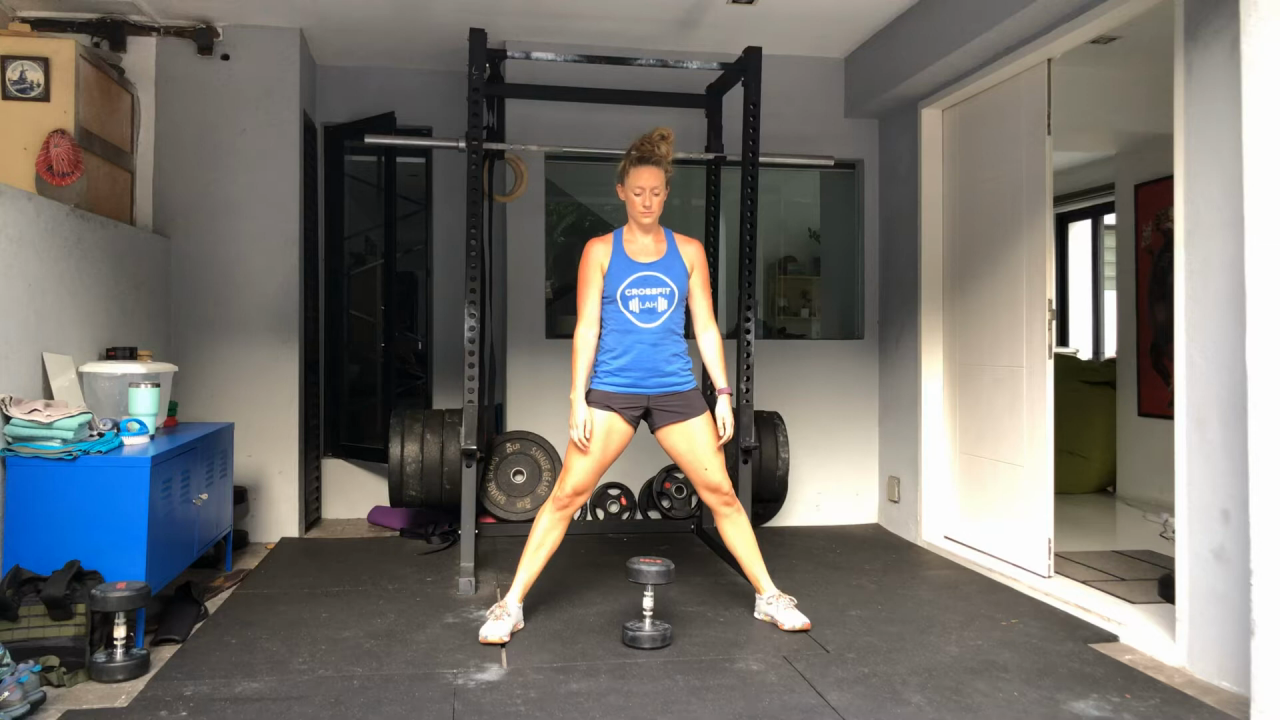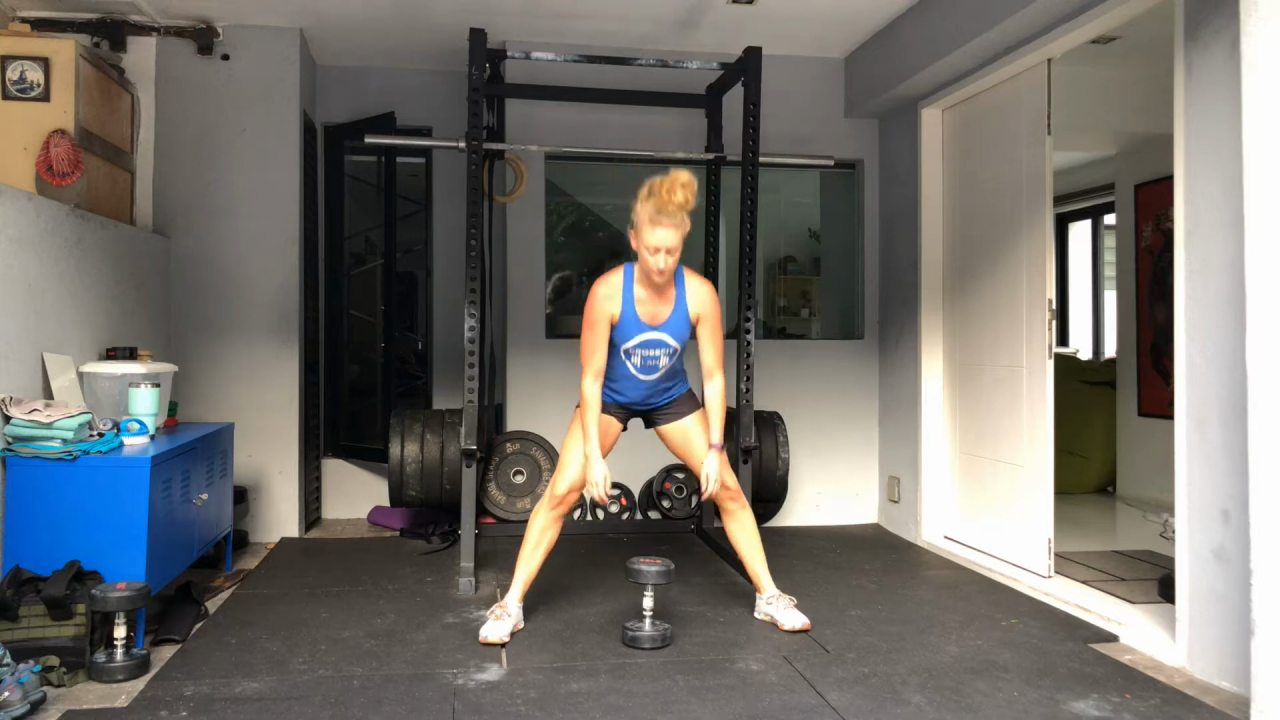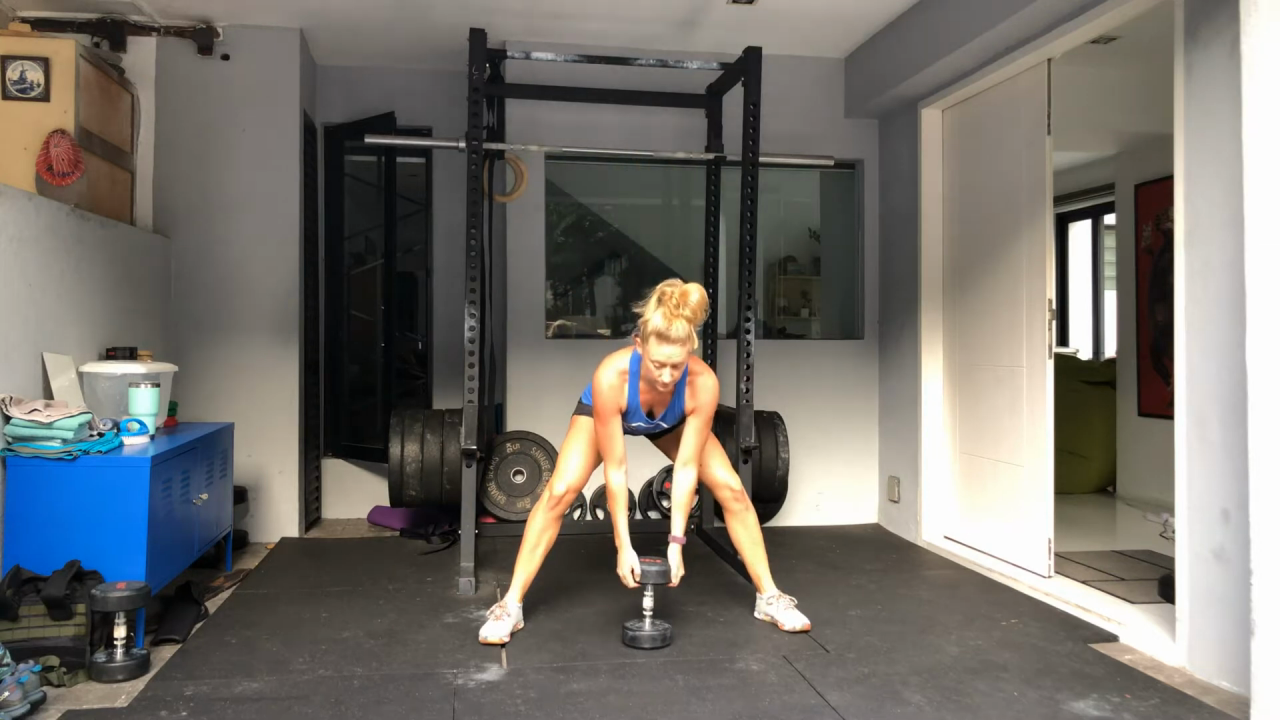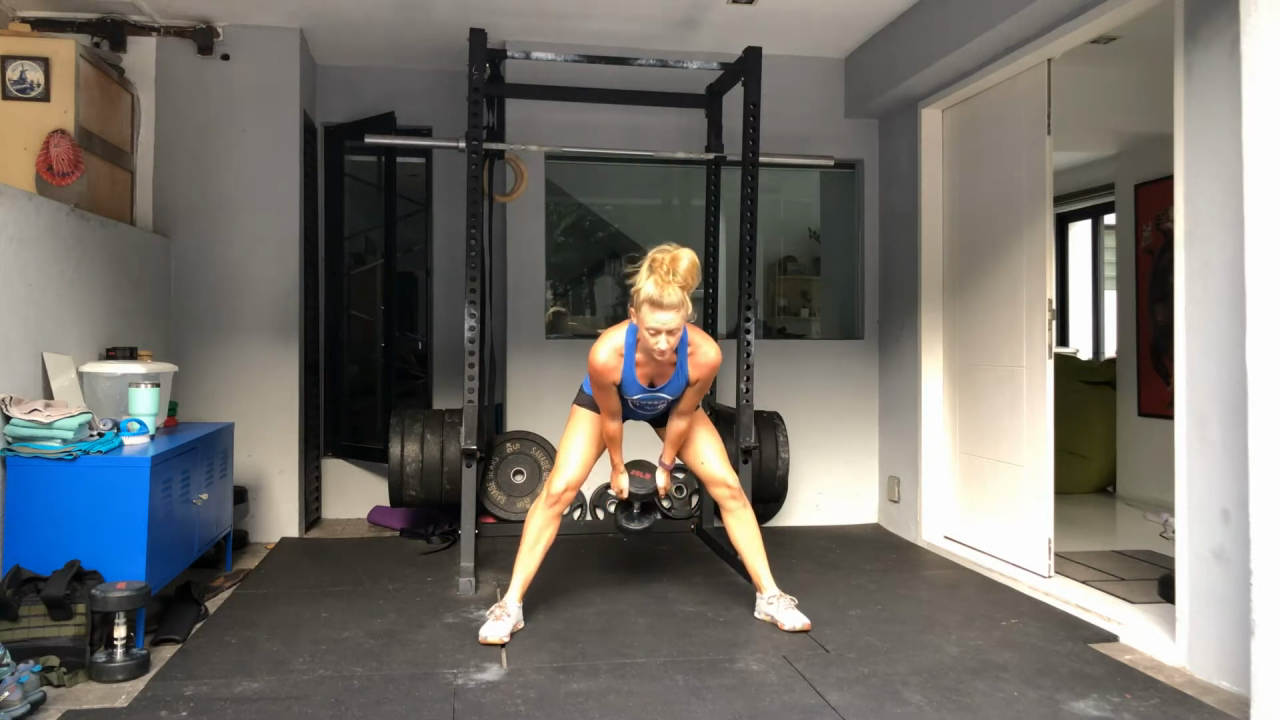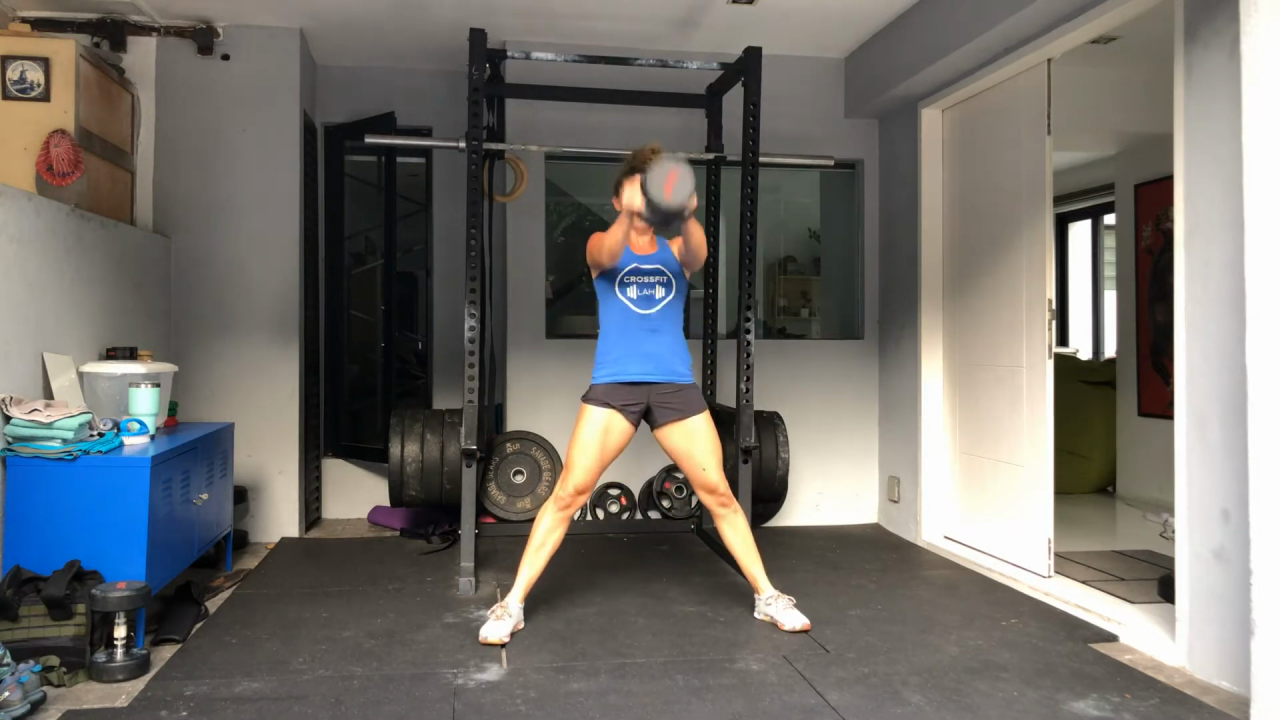
dt=0.7s
person 1, frame 1
left shoulder: (688, 250)
right shoulder: (600, 250)
left elbow: (705, 326)
right elbow: (587, 327)
left wrist: (723, 393)
right wrist: (577, 399)
left hip: (676, 391)
right hip: (613, 391)
left knee: (720, 493)
right knee: (567, 494)
left ankle: (768, 596)
right ankle: (511, 604)
person 1, frame 2
left shoulder: (700, 293)
right shoulder: (608, 290)
left elbow: (713, 375)
right elbow: (592, 377)
left wrist: (714, 448)
right wrist: (593, 455)
left hip: (671, 400)
right hip: (611, 399)
left knee: (729, 487)
right knee: (562, 491)
left ankle: (768, 596)
right ankle: (510, 604)
person 1, frame 3
left shoulder: (703, 384)
right shoulder: (611, 377)
left elbow: (686, 468)
right elbow: (615, 469)
left wrist: (676, 541)
right wrist: (623, 545)
left hip: (673, 422)
right hip: (601, 413)
left knee: (731, 489)
right knee: (559, 492)
left ankle: (769, 597)
right ankle: (510, 605)
person 1, frame 4
left shoulder: (705, 354)
right shoulder: (606, 354)
left elbow: (681, 415)
right elbow: (611, 416)
left wrist: (665, 464)
right wrist: (618, 468)
left hip: (670, 409)
right hip: (605, 403)
left knee: (728, 487)
right knee: (559, 490)
left ankle: (770, 596)
right ankle: (510, 605)
person 1, frame 5
left shoulder: (675, 248)
right shoulder: (603, 243)
left elbow: (699, 254)
right elbow: (605, 255)
left wrist: (686, 213)
right wrist: (628, 216)
left hip: (675, 385)
right hip: (615, 385)
left knee: (718, 494)
right knee: (568, 494)
left ankle: (767, 597)
right ankle: (512, 603)
